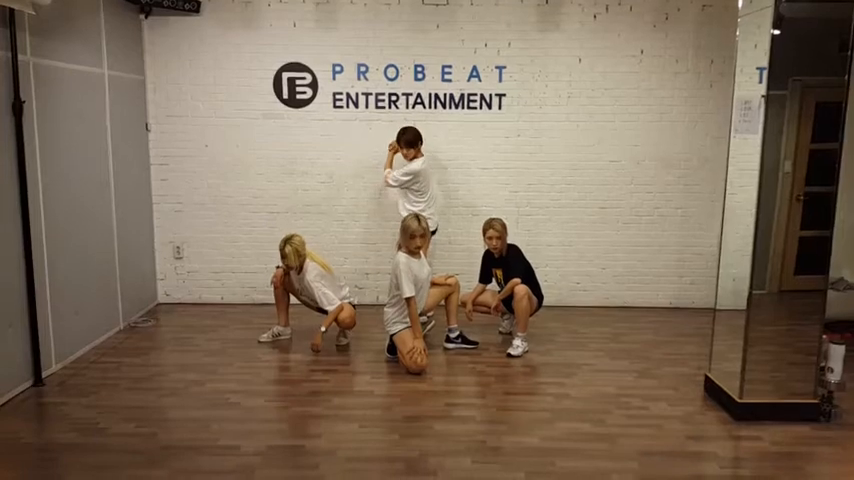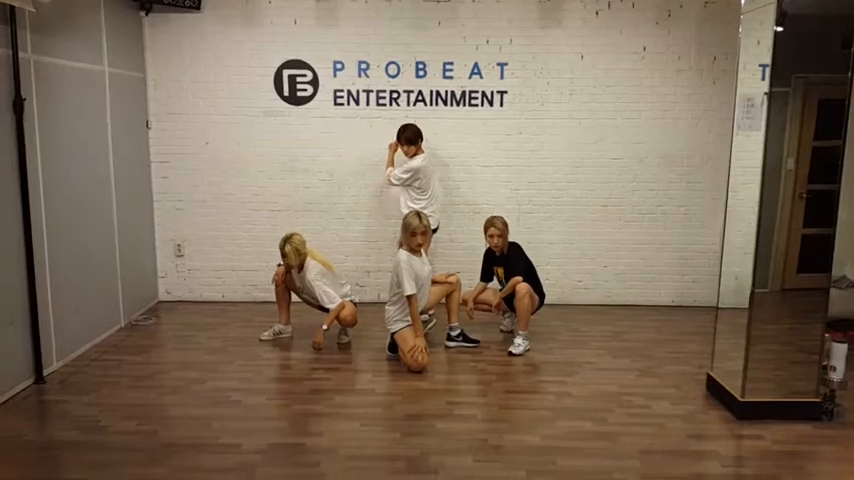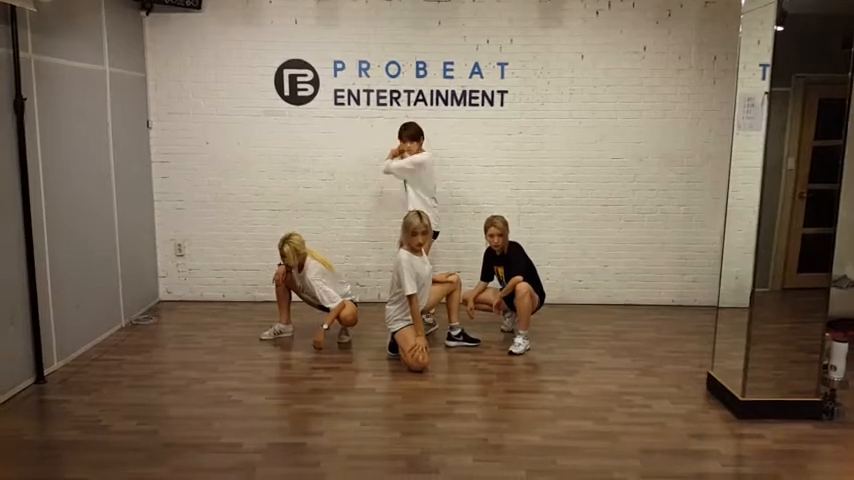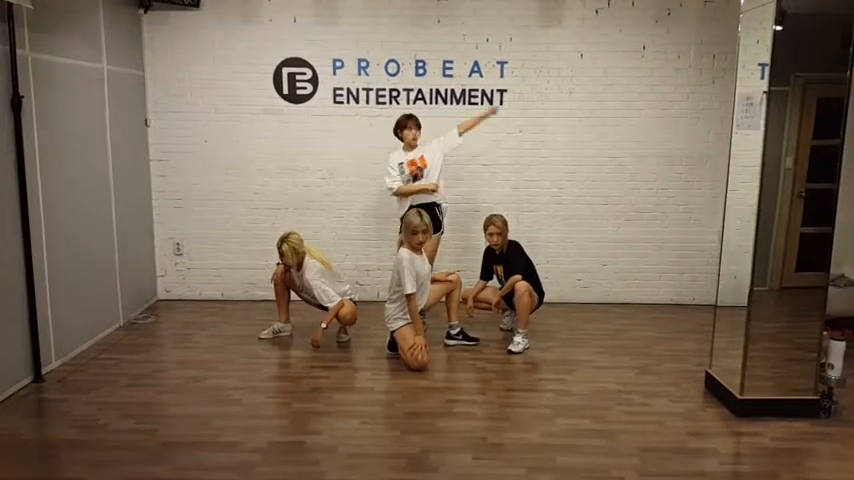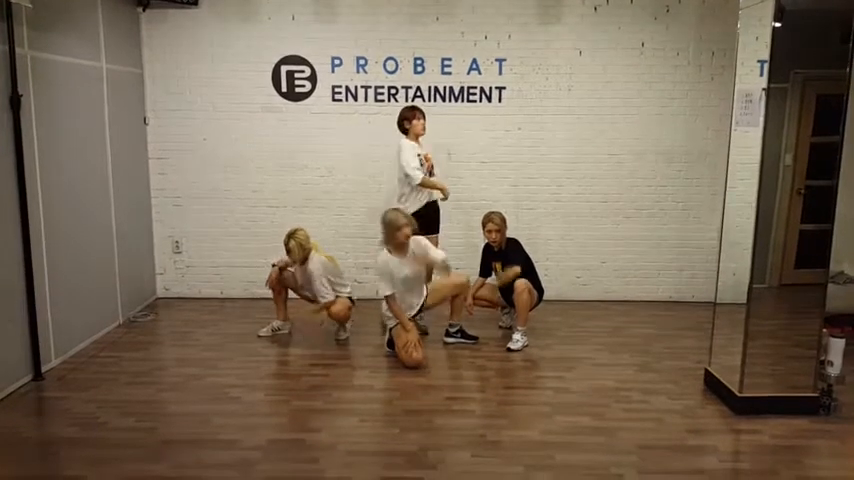
dt=0.3s
person 1, frame 1
left shoulder: (415, 168)
right shoulder: (419, 161)
left elbow: (389, 178)
left wrist: (390, 155)
right wrist: (395, 151)
left ankle: (424, 315)
right ankle: (424, 311)
person 1, frame 2
left shoulder: (414, 165)
right shoulder: (420, 159)
left elbow: (391, 177)
left wrist: (391, 152)
right wrist: (395, 150)
left ankle: (426, 313)
person 1, frame 3
left shoulder: (420, 160)
right shoulder: (414, 161)
left elbow: (388, 167)
left wrist: (392, 155)
right wrist: (400, 155)
left hip: (427, 220)
right hip: (424, 218)
left ankle: (428, 318)
right ankle: (425, 312)
person 1, frame 4
left shoulder: (433, 147)
right shoulder: (395, 158)
left elbow: (460, 130)
right elbow: (395, 189)
left wrist: (484, 115)
right wrist: (423, 187)
left hip: (433, 208)
person 1, frame 5
left shoulder: (421, 147)
right shoulder: (405, 146)
right elbow: (416, 178)
right wrist: (441, 186)
left hip: (430, 208)
right hip: (412, 211)
left knee: (429, 266)
person 2, frame 1
left shoulder: (418, 252)
right shoulder: (402, 262)
right elbow: (410, 302)
left wrist: (434, 280)
right wrist: (418, 337)
right hip: (399, 317)
left knee: (453, 283)
right knee: (418, 365)
left ankle: (453, 335)
right ankle: (398, 344)
person 2, frame 2
left shoulder: (419, 250)
right shoulder: (403, 259)
right elbow: (411, 300)
left wrist: (435, 279)
right wrist: (419, 336)
left hip: (419, 303)
right hip: (400, 316)
left knee: (454, 281)
right knee: (419, 364)
left ankle: (454, 333)
right ankle: (398, 341)
person 2, frame 3
left shoulder: (420, 250)
right shoulder: (404, 259)
right elbow: (412, 300)
left wrist: (435, 278)
right wrist: (420, 335)
left hip: (419, 303)
right hip: (401, 316)
left knee: (454, 280)
right knee: (419, 363)
left ankle: (455, 333)
right ankle: (399, 341)
person 2, frame 4
left shoulder: (419, 249)
right shoulder: (405, 258)
right elbow: (410, 299)
left wrist: (435, 277)
right wrist: (419, 334)
left hip: (419, 303)
right hip: (401, 315)
left knee: (454, 279)
right knee: (419, 362)
left ankle: (454, 332)
right ankle: (398, 340)
person 2, frame 5
left shoulder: (419, 243)
right shoulder: (383, 261)
left elbow: (445, 270)
right elbow: (390, 300)
left wrist: (428, 261)
right wrist: (409, 330)
left hip: (421, 297)
right hip: (399, 313)
left knee: (463, 282)
right knee: (414, 360)
left ankle: (453, 331)
right ankle: (396, 336)
person 3, frame 1
left shoulder: (513, 252)
right shoulder: (488, 255)
left elbow: (516, 280)
right elbow: (483, 283)
left wrist: (497, 299)
right wrist: (470, 301)
left hip: (530, 300)
right hip: (507, 298)
left knee: (520, 290)
right knee: (465, 299)
left ankle: (521, 340)
right ankle: (507, 316)
person 3, frame 2
left shoulder: (514, 250)
right shoulder: (489, 253)
left elbow: (518, 279)
right elbow: (484, 281)
left wrist: (499, 297)
right wrist: (471, 299)
left hip: (532, 298)
right hip: (508, 296)
left knee: (522, 288)
right knee: (466, 297)
left ankle: (522, 339)
right ankle: (509, 314)
person 3, frame 3
left shoulder: (515, 250)
right shoulder: (489, 253)
left elbow: (518, 278)
right elbow: (484, 281)
left wrist: (499, 296)
right wrist: (472, 299)
left hip: (532, 297)
right hip: (509, 296)
left knee: (522, 287)
right knee: (467, 297)
left ankle: (523, 338)
right ankle: (509, 314)
person 3, frame 4
left shoulder: (514, 249)
right shoulder: (489, 252)
left elbow: (517, 277)
right elbow: (484, 279)
left wrist: (499, 295)
right wrist: (471, 297)
left hip: (531, 296)
right hip: (508, 295)
left knee: (521, 286)
right knee: (466, 295)
left ankle: (522, 337)
right ankle: (509, 312)
person 3, frame 5
left shoulder: (512, 245)
right shoulder: (488, 249)
left elbow: (516, 270)
right elbow: (483, 276)
left wrist: (496, 285)
right wrist: (469, 295)
left hip: (530, 293)
right hip: (507, 291)
left knee: (520, 284)
right knee: (468, 293)
left ankle: (521, 335)
right ankle: (508, 309)
person 4, frame 1
left shoulder: (311, 277)
right shoulder: (297, 261)
left elbow: (336, 306)
right elbow: (286, 266)
left wrist: (320, 332)
right wrist: (280, 269)
left hip: (340, 302)
right hip: (318, 299)
left knee: (346, 320)
right knee: (279, 280)
left ankle: (343, 330)
right ankle: (283, 328)
person 4, frame 2
left shoulder: (312, 275)
right shoulder: (298, 259)
left elbow: (338, 304)
right elbow: (288, 264)
left wrist: (321, 330)
right wrist: (282, 267)
left hip: (341, 300)
right hip: (319, 297)
left knee: (347, 318)
right knee: (281, 278)
left ankle: (344, 328)
right ankle: (284, 325)
person 4, frame 3
left shoulder: (312, 275)
right shoulder: (300, 259)
left elbow: (338, 303)
right elbow: (287, 264)
left wrist: (322, 330)
right wrist: (282, 266)
left hip: (342, 299)
right hip: (319, 296)
left knee: (348, 317)
right knee: (281, 277)
left ankle: (345, 328)
right ankle: (284, 325)
person 4, frame 4
left shoulder: (310, 274)
right shoulder: (300, 257)
left elbow: (337, 302)
right elbow: (286, 263)
left wrist: (320, 328)
right wrist: (281, 266)
left hip: (341, 299)
right hip: (318, 296)
left knee: (346, 316)
right knee: (280, 277)
left ankle: (344, 327)
right ankle: (283, 324)
person 4, frame 5
left shoulder: (315, 266)
right shoulder: (301, 252)
left elbow: (328, 300)
right elbow: (285, 262)
right wrist: (277, 267)
left hip: (339, 295)
right hip: (316, 294)
left knee: (337, 313)
right knee: (275, 278)
left ankle: (343, 322)
right ankle: (282, 321)
